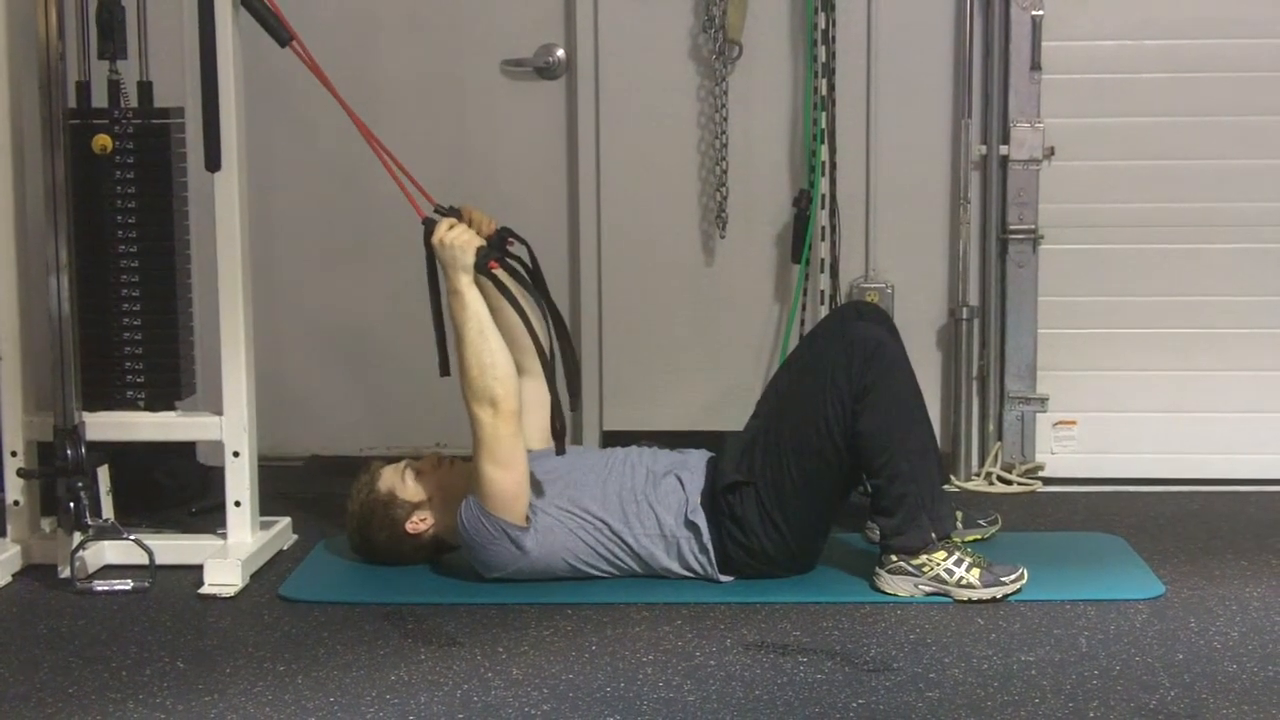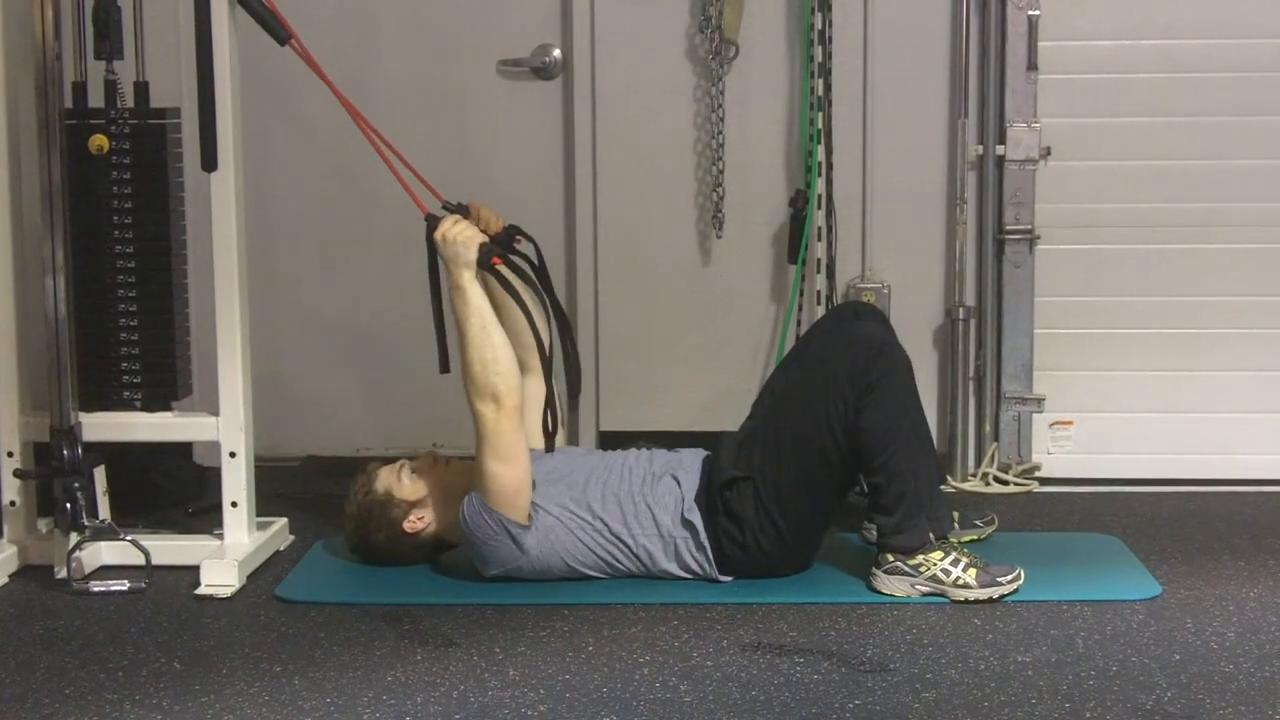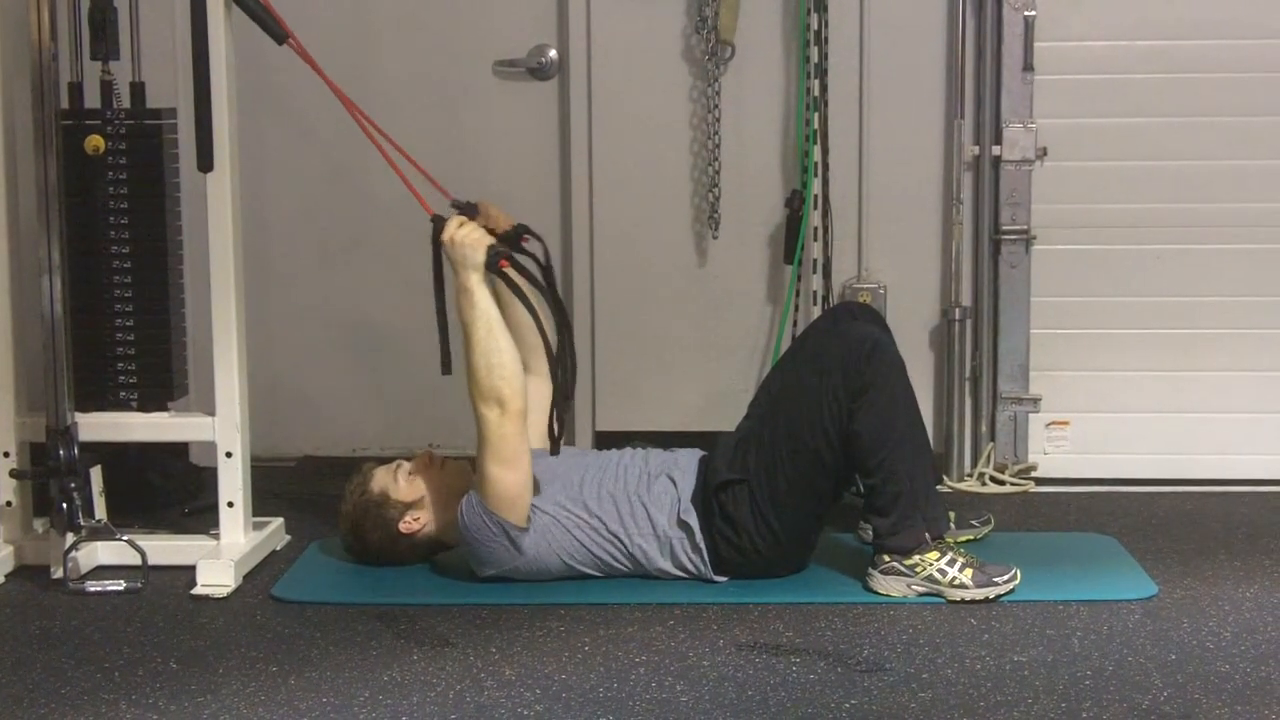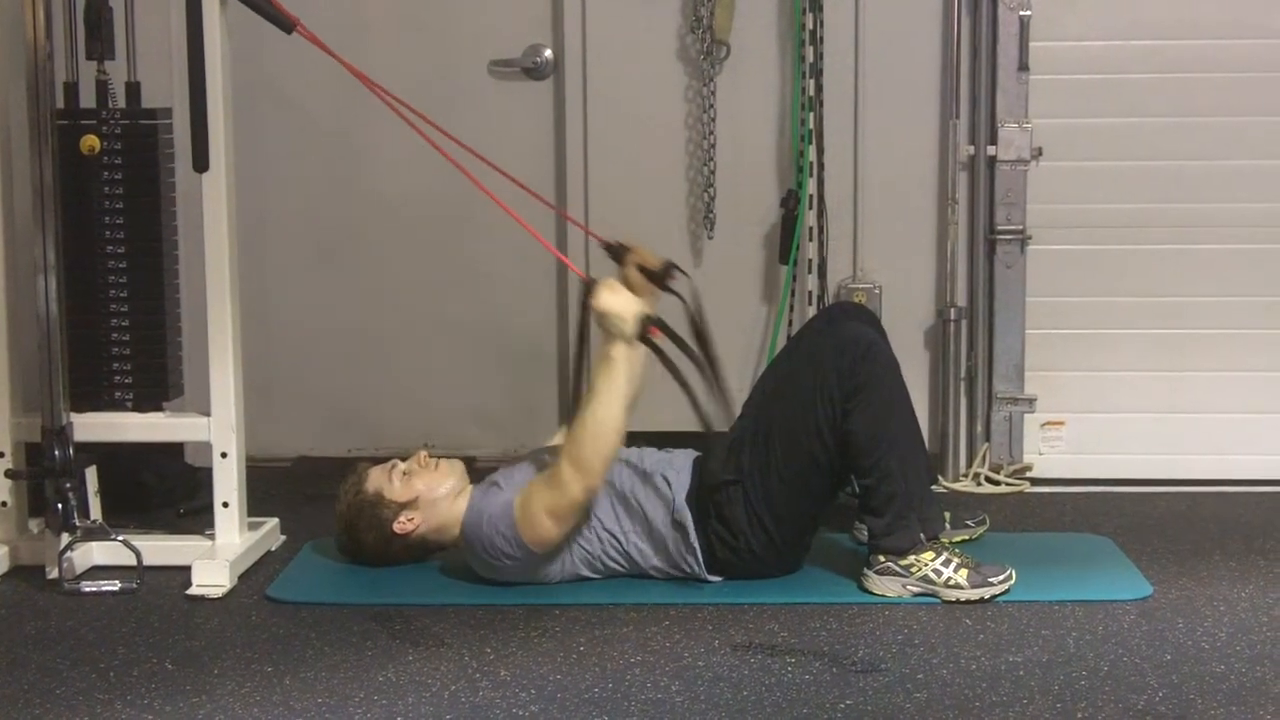
dt=0.5s
person 1, frame 1
left shoulder: (509, 487)
right shoulder: (492, 537)
left elbow: (529, 373)
right elbow: (494, 408)
left wrist: (489, 267)
right wrist: (459, 281)
left hip: (724, 487)
right hip: (747, 528)
left knee: (859, 326)
right knee: (863, 352)
left ankle: (916, 510)
right ankle: (918, 551)
person 1, frame 2
left shoulder: (512, 485)
right shoulder: (494, 533)
left elbow: (529, 374)
right elbow: (497, 406)
left wrist: (493, 264)
right wrist: (461, 277)
left hip: (720, 488)
right hip: (744, 528)
left knee: (857, 327)
right knee: (868, 355)
left ankle: (914, 512)
right ankle: (915, 552)
person 1, frame 3
left shoulder: (507, 490)
right shoulder: (489, 534)
left elbow: (534, 374)
right elbow: (502, 409)
left wrist: (497, 264)
right wrist: (468, 276)
left hip: (716, 485)
right hip: (739, 529)
left knee: (853, 325)
right knee: (859, 353)
left ankle: (911, 513)
right ankle: (910, 552)
person 1, frame 4
left shoulder: (497, 496)
right shoulder: (490, 532)
left elbow: (586, 433)
right elbow: (580, 478)
left wrist: (633, 322)
right wrist: (617, 343)
left hip: (711, 487)
right hip: (735, 529)
left knee: (846, 329)
right knee: (853, 354)
left ankle: (909, 515)
right ankle: (906, 554)
